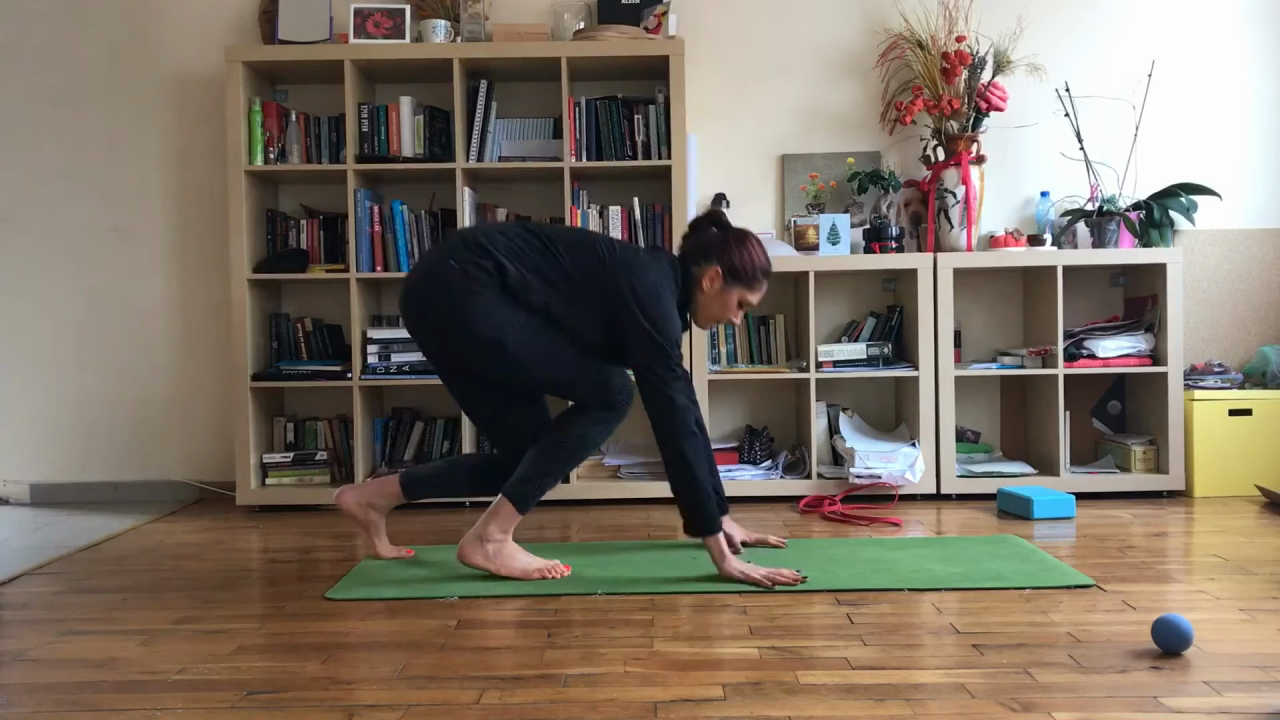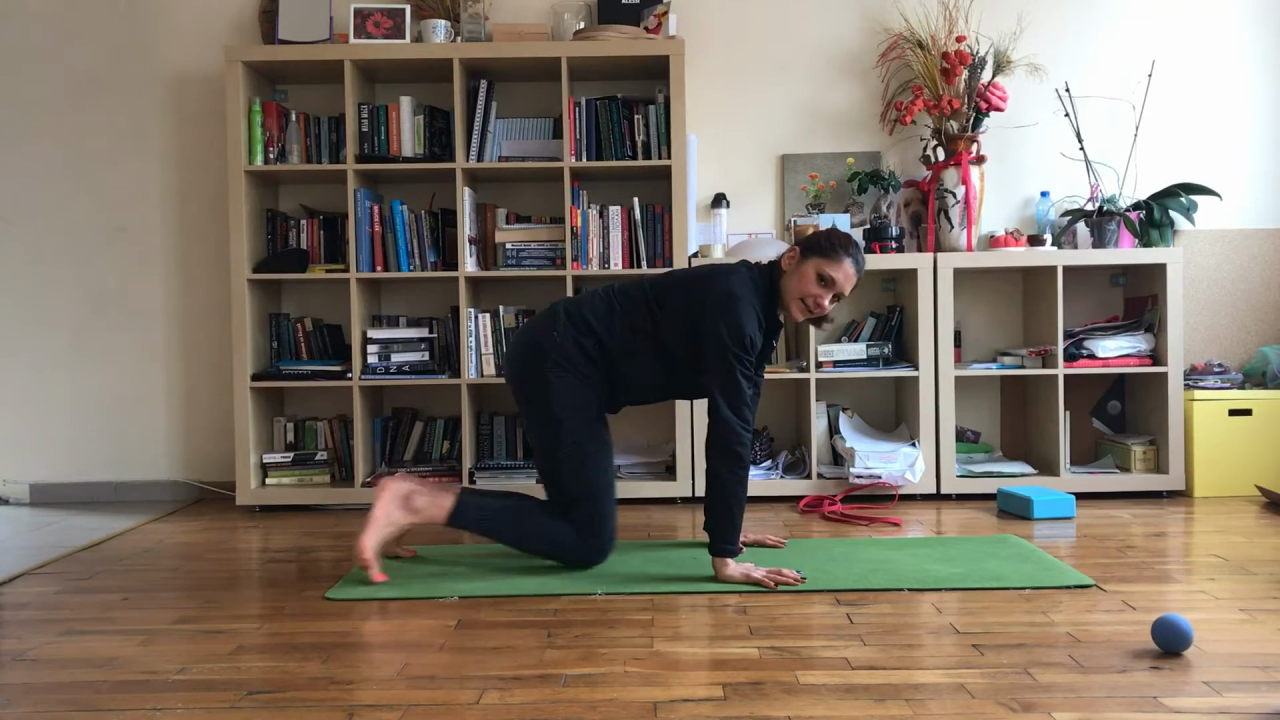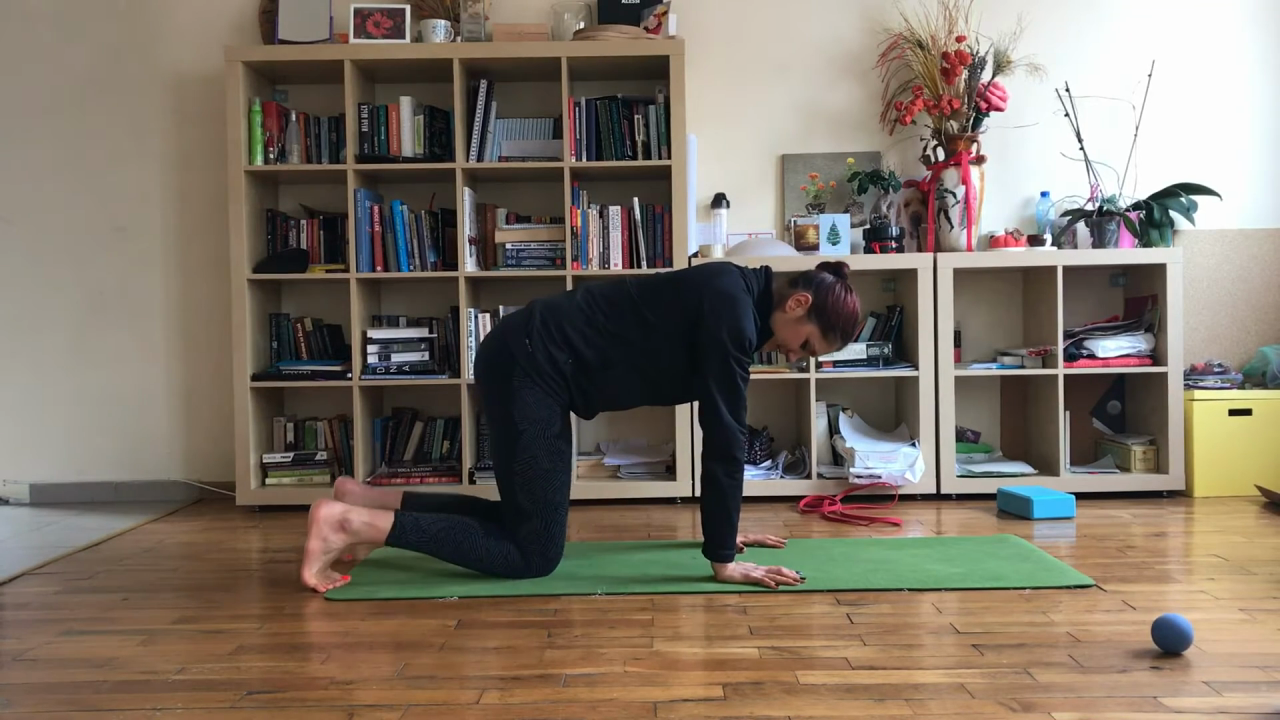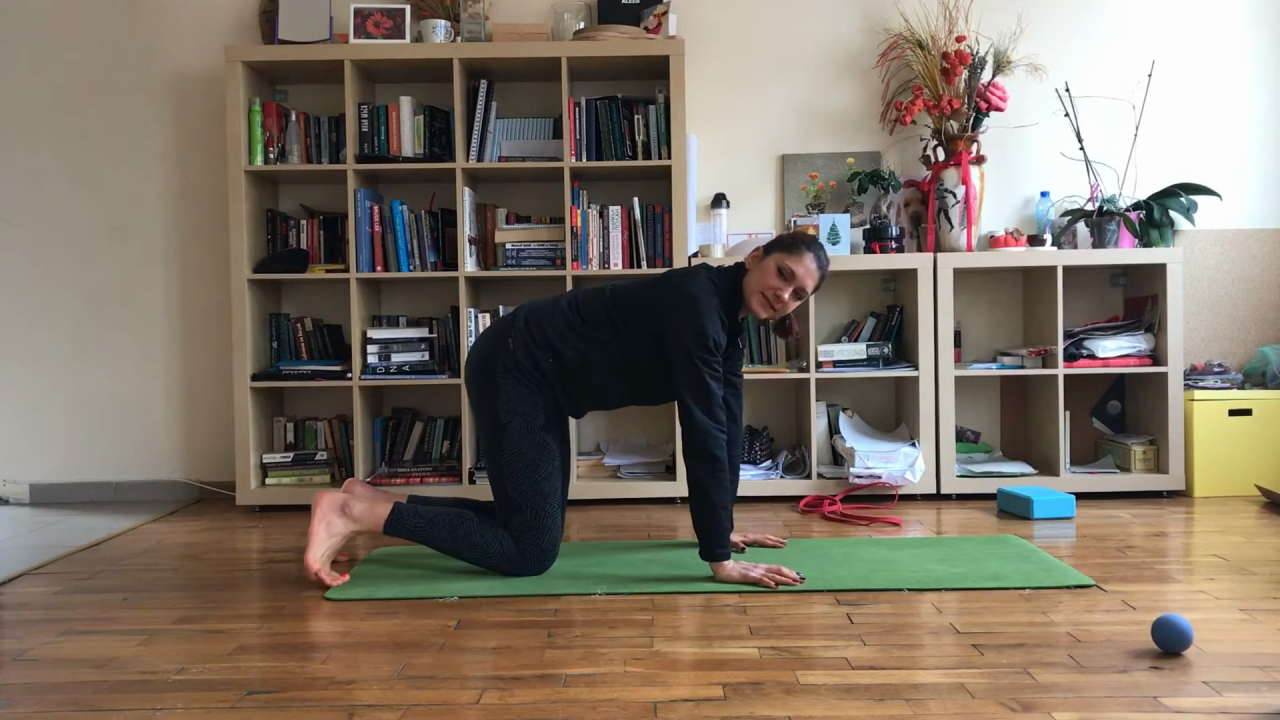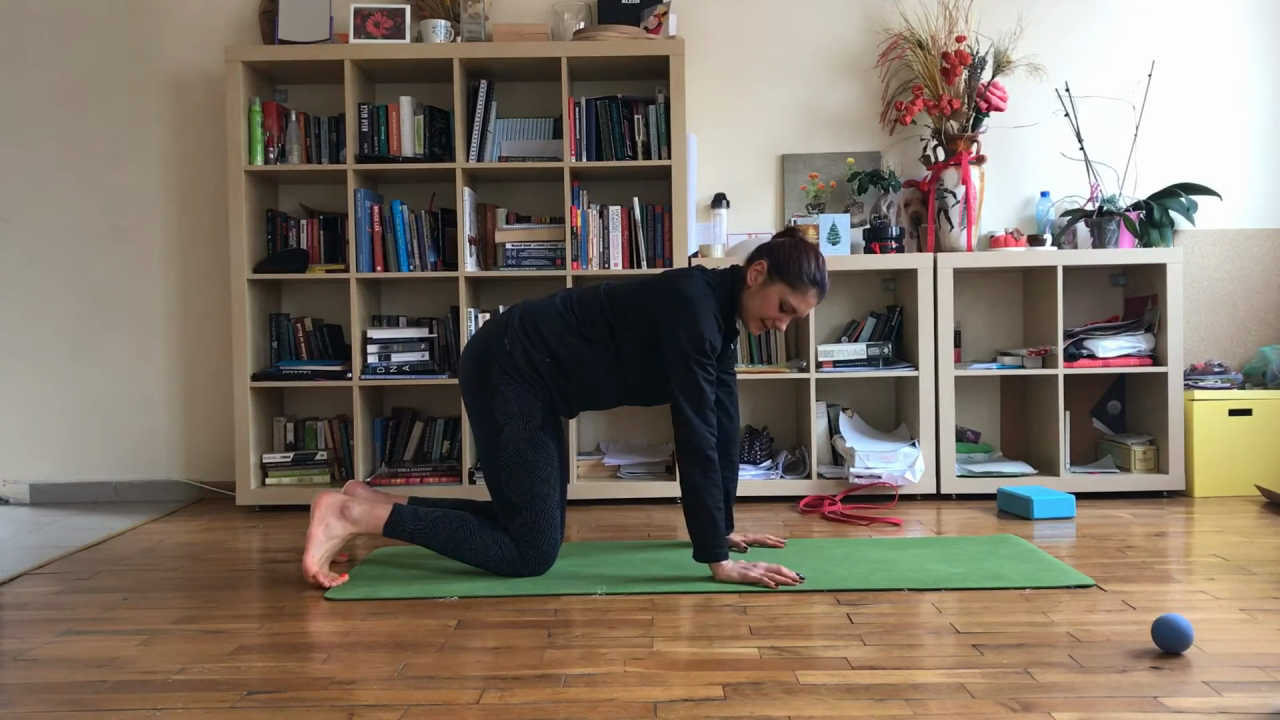
dt=1s
person 1, frame 1
left shoulder: (659, 288)
right shoulder: (649, 289)
left elbow: (680, 413)
right elbow: (673, 420)
left wrist: (716, 518)
right wrist: (720, 549)
left hip: (452, 293)
right hip: (455, 287)
left knee: (531, 458)
right knee: (607, 397)
left ankle: (372, 498)
right ankle: (490, 537)
person 1, frame 2
left shoulder: (760, 315)
right shoulder: (735, 299)
left elbow: (735, 424)
right elbow: (728, 431)
left wrist: (729, 526)
right wrist: (725, 558)
left hip: (568, 366)
right hip: (556, 360)
left knee: (585, 527)
right knee: (586, 541)
left ankle: (426, 495)
right ankle: (411, 505)
person 1, frame 3
left shoulder: (738, 303)
right shoulder: (732, 306)
left elbow: (723, 425)
right elbow: (724, 435)
left wrist: (724, 528)
right wrist: (723, 560)
left hip: (533, 364)
right hip: (527, 365)
left knee: (532, 524)
right knee: (533, 553)
left ankle: (365, 498)
right ankle: (345, 523)
person 1, frame 4
left shoulder: (727, 317)
right shoulder: (698, 302)
left elbow: (726, 425)
right elbow: (703, 432)
left wrist: (722, 526)
right wrist: (719, 558)
left hip: (533, 375)
right hip: (513, 368)
left knee: (534, 523)
right knee: (532, 550)
left ankle: (373, 499)
right ankle: (351, 512)
person 1, frame 5
left shoulder: (718, 315)
right shoulder: (694, 306)
left elbow: (721, 426)
right elbow: (694, 437)
left wrist: (723, 527)
right wrist: (718, 559)
left hip: (523, 373)
right hip: (507, 368)
left knee: (534, 525)
right knee: (532, 550)
left ankle: (372, 501)
right ankle: (352, 514)
